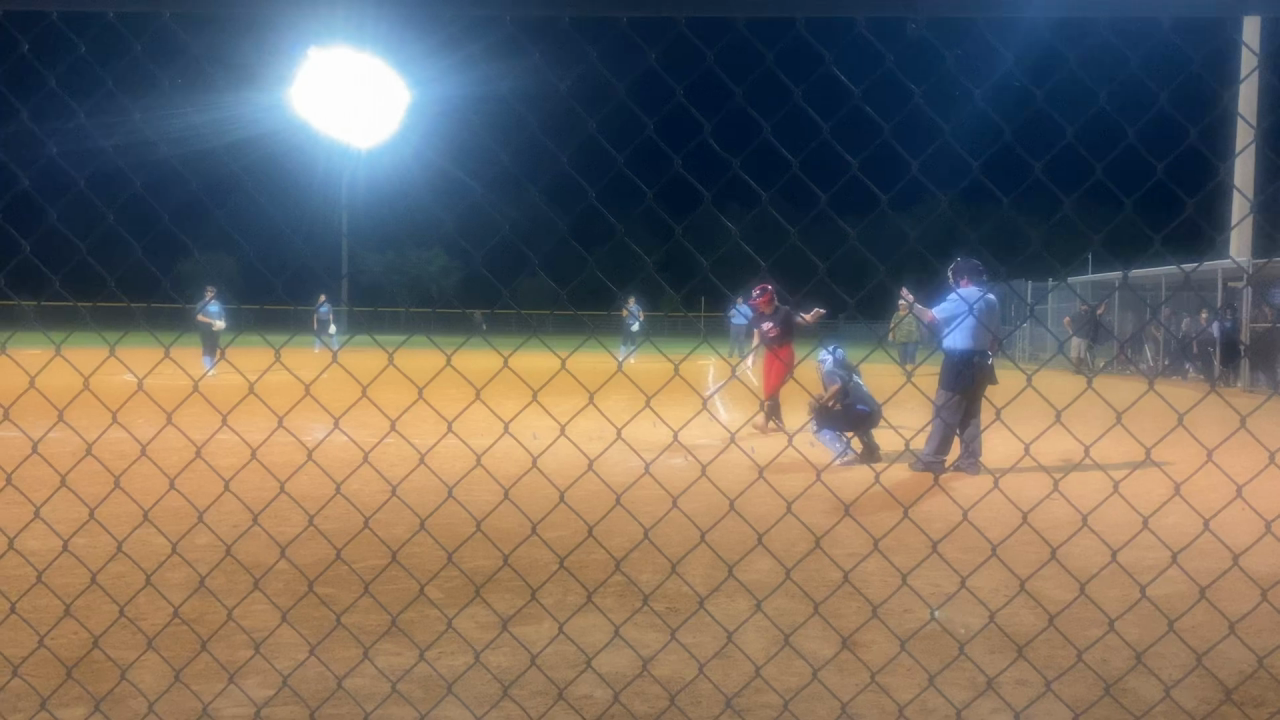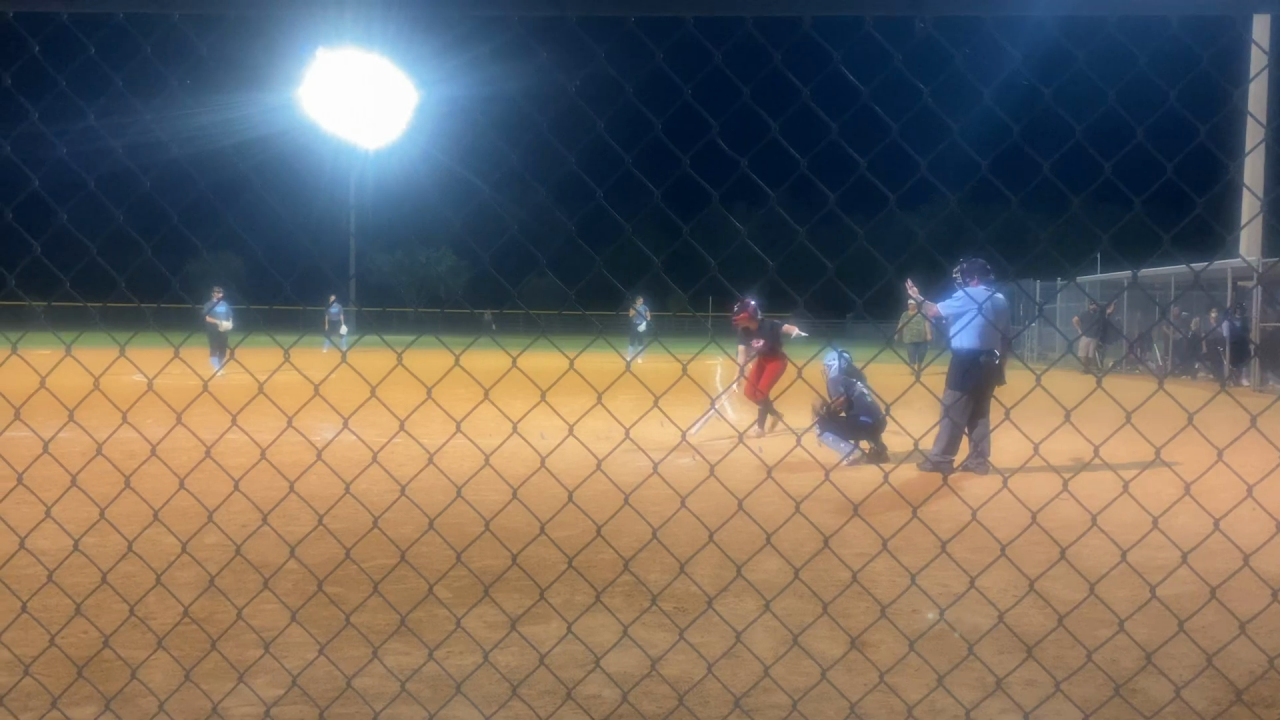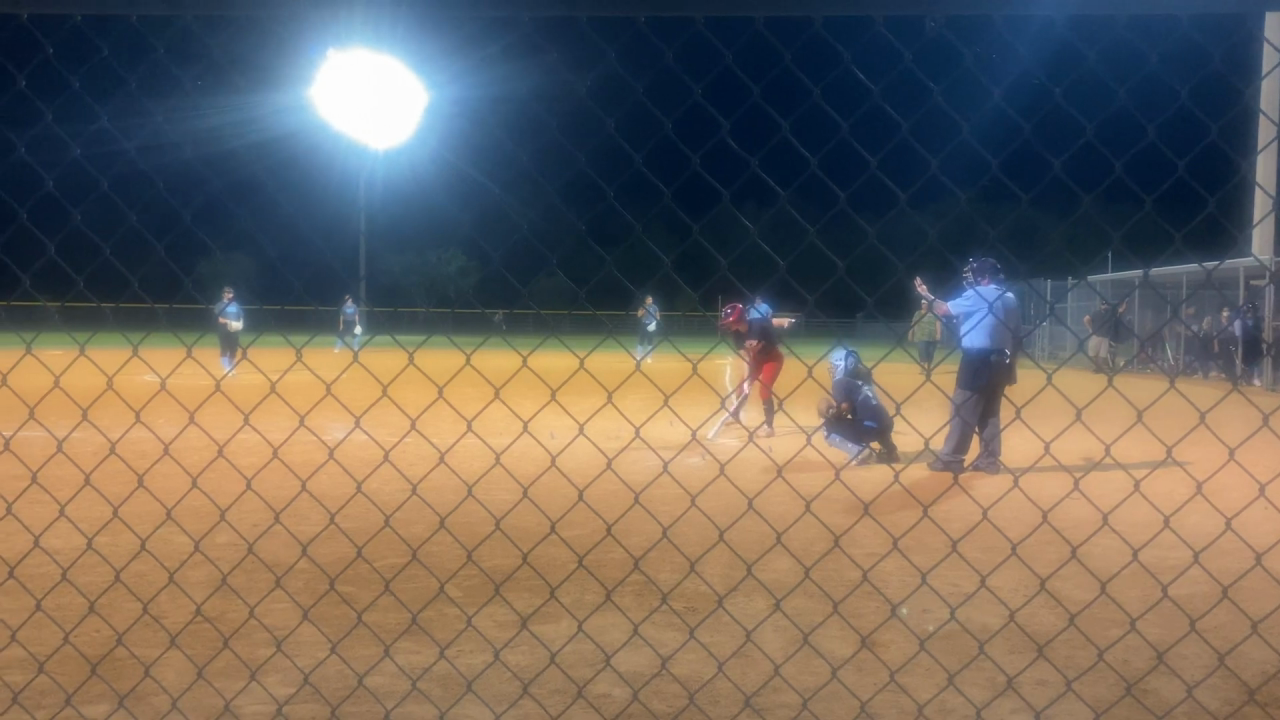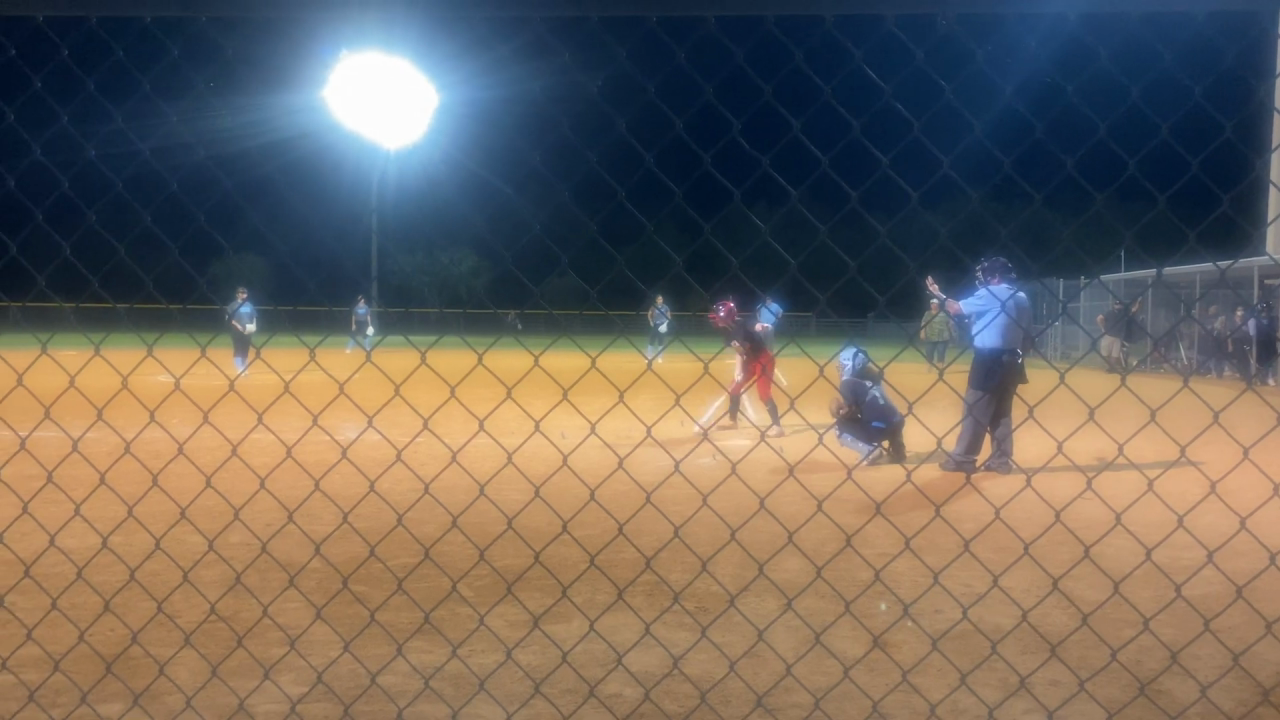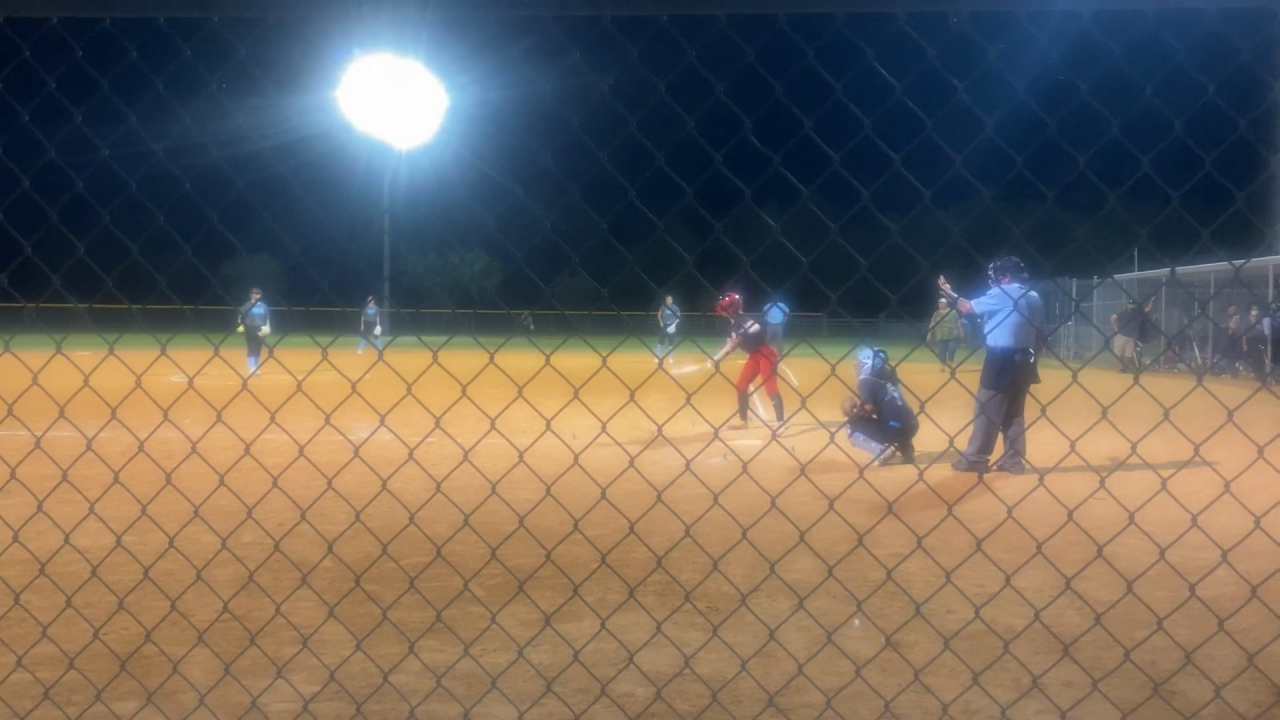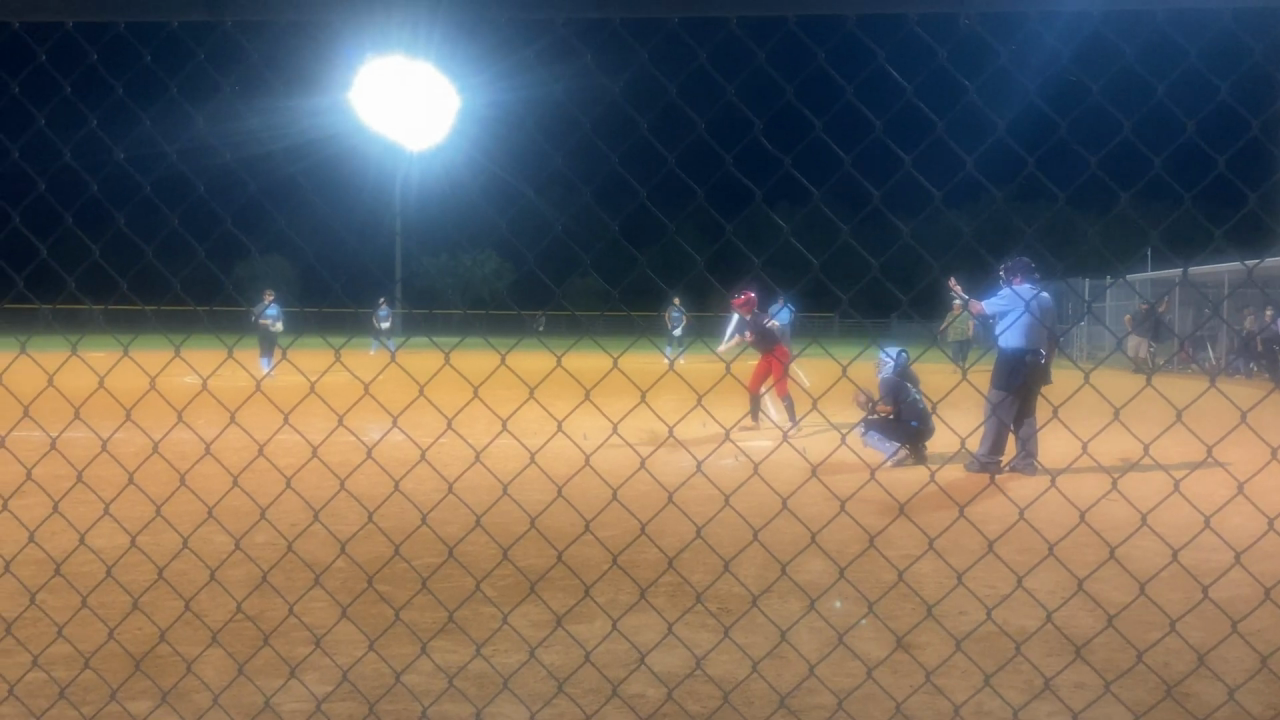
dt=0.3s
person 1, frame 1
left shoulder: (961, 296)
right shoulder: (991, 300)
left elbow: (930, 318)
right elbow: (994, 338)
left wrist: (912, 303)
left hip: (959, 361)
right hip: (980, 362)
left knee: (945, 411)
right knee: (971, 413)
left ankle: (932, 459)
right ankle: (970, 460)
person 1, frame 2
left shoulder: (968, 295)
right shoulder: (1000, 300)
left elbow: (934, 311)
right elbow: (1006, 338)
left wrist: (917, 297)
right wrist: (1000, 365)
left hip: (967, 362)
right hip: (989, 362)
left knee: (953, 411)
right knee: (979, 413)
left ankle: (940, 459)
right ankle: (978, 460)
person 1, frame 3
left shoulder: (979, 294)
right shoulder: (1011, 299)
left elbow: (943, 310)
right elbow: (1016, 337)
left wrist: (927, 295)
right wrist: (1011, 365)
left hip: (977, 360)
right hip: (999, 362)
left knee: (963, 410)
right knee: (990, 412)
left ankle: (951, 458)
right ankle: (989, 459)
person 1, frame 4
left shoulder: (990, 294)
right shoulder: (1022, 299)
left elbow: (955, 309)
right elbow: (1028, 336)
left wrist: (938, 294)
right wrist: (1018, 360)
left hip: (989, 361)
right hip: (1011, 361)
left knee: (975, 410)
right knee: (1002, 412)
left ankle: (963, 459)
right ankle: (1001, 460)
person 1, frame 5
left shoulder: (1002, 293)
right shoulder: (1035, 298)
left elbow: (967, 308)
right elbow: (1040, 336)
left wrist: (950, 293)
right wrist: (1032, 361)
left hip: (1001, 360)
right hip: (1024, 361)
left knee: (987, 410)
right knee: (1014, 412)
left ankle: (975, 458)
right ankle: (1014, 460)
person 1, frame 6
left shoulder: (1012, 294)
right shoulder: (1046, 299)
left elbow: (978, 309)
right elbow: (1052, 337)
left wrist: (960, 294)
right wrist: (1046, 363)
left hip: (1012, 361)
right hip: (1036, 362)
left knee: (997, 409)
right knee: (1026, 412)
left ankle: (988, 460)
right ankle: (1026, 461)
